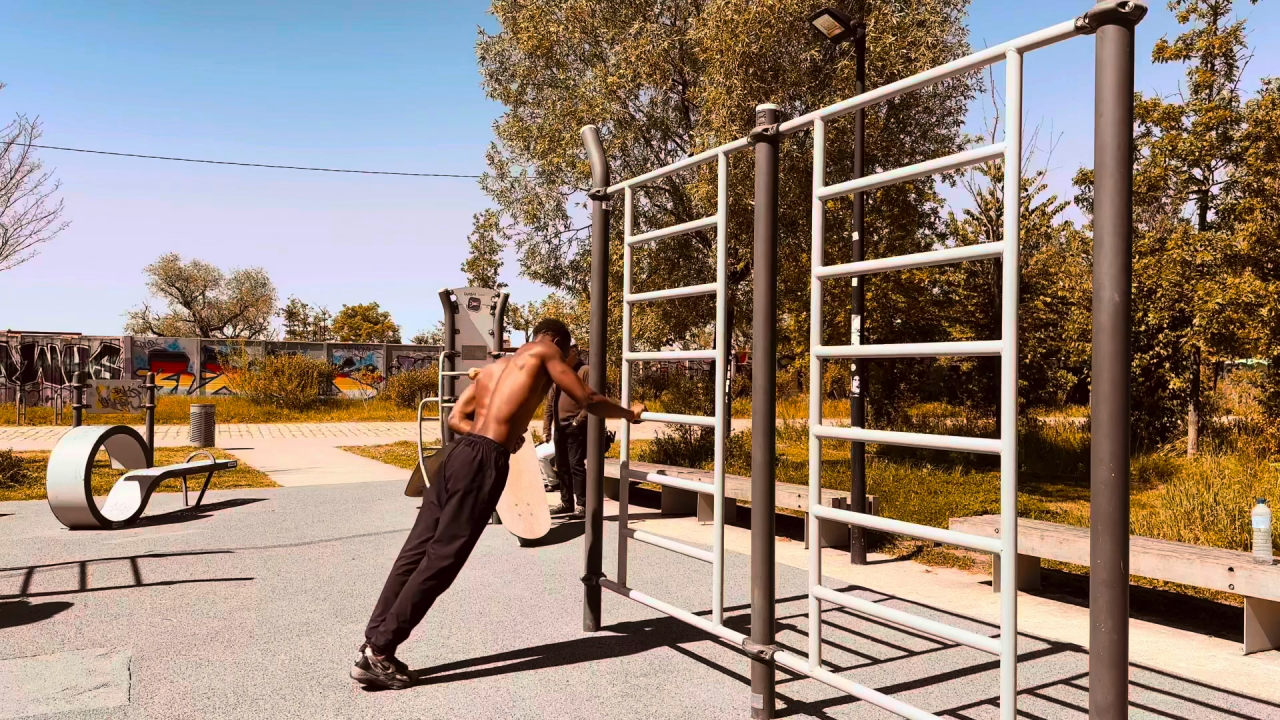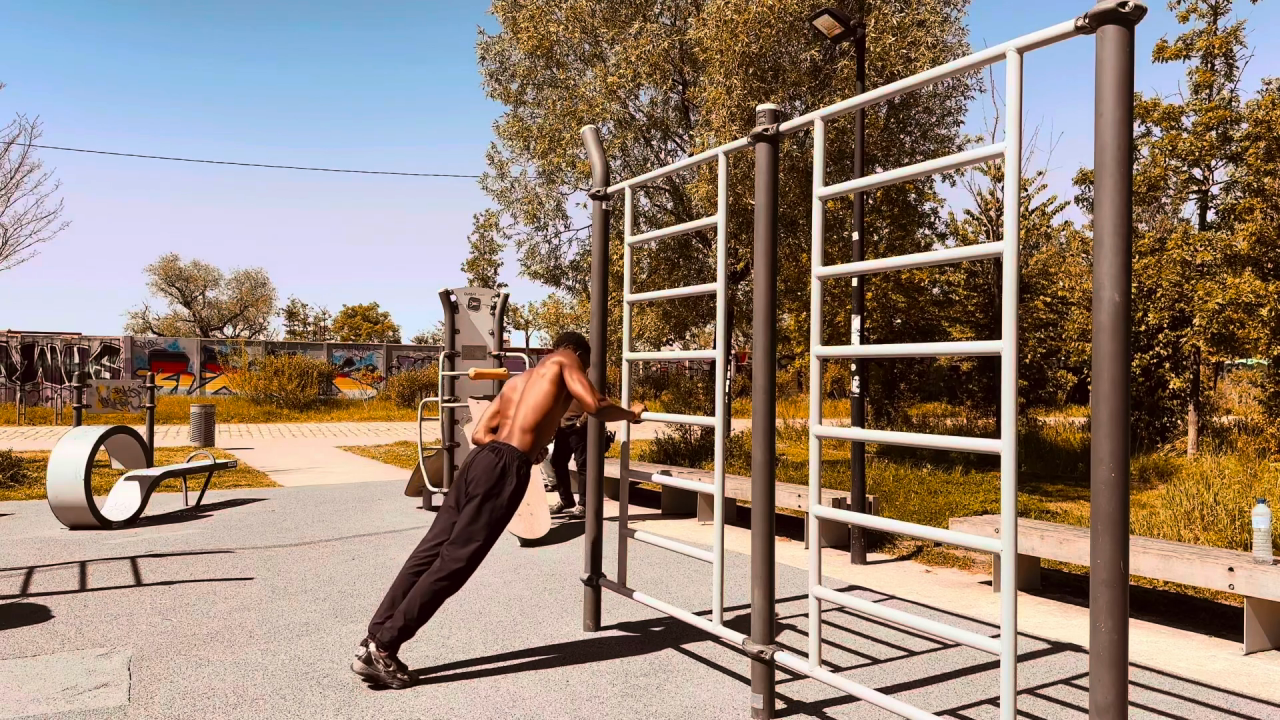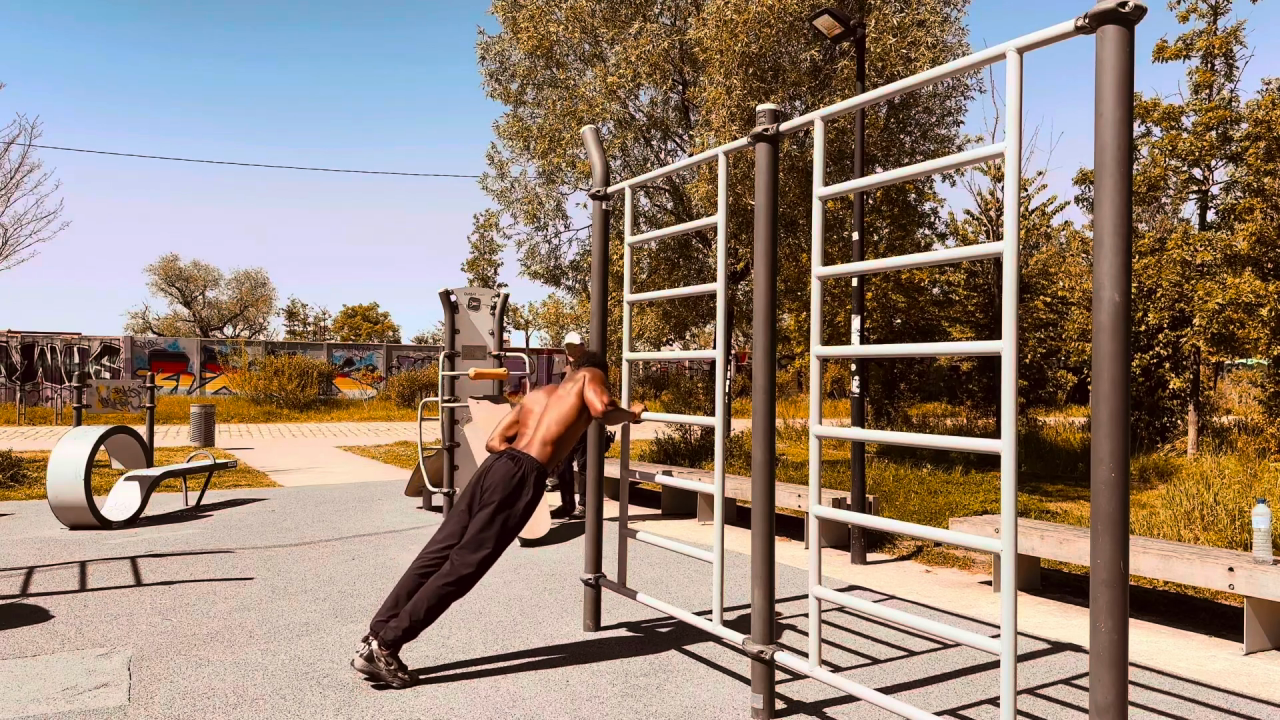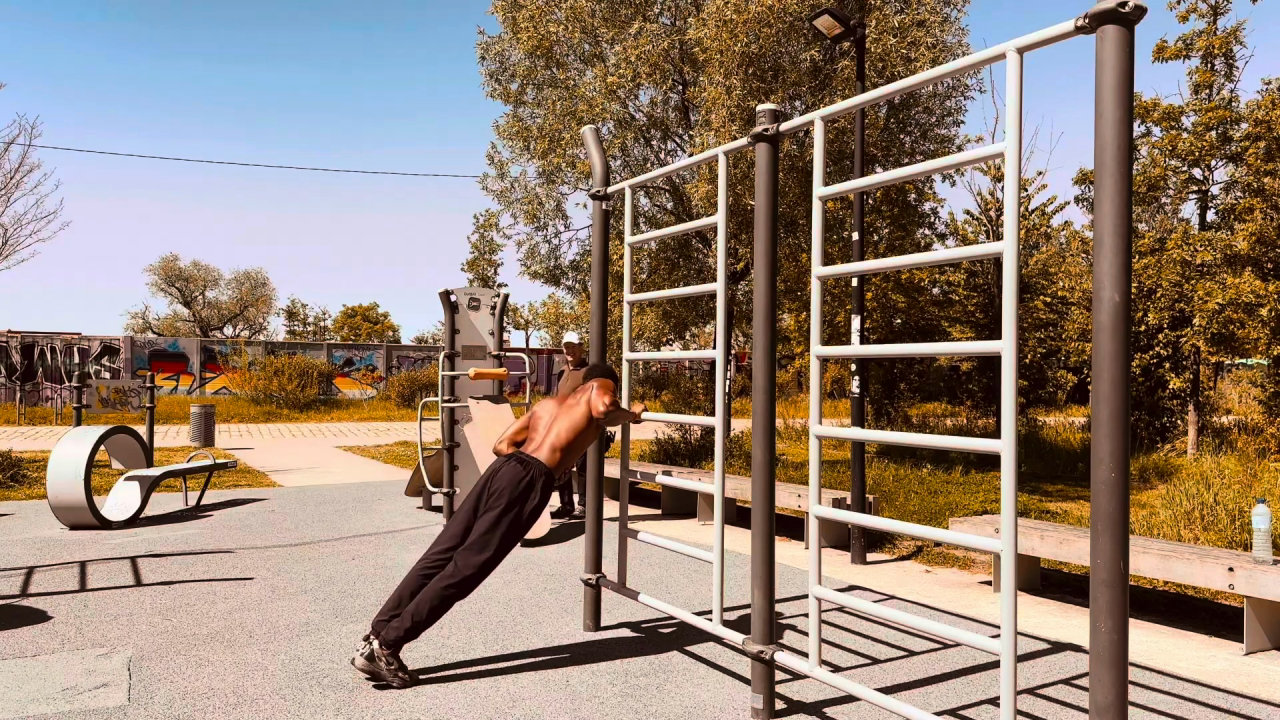
dt=0.3s
person 1, frame 1
left shoulder: (494, 367)
right shoulder: (544, 352)
left elbow: (456, 419)
right elbow: (588, 401)
right wrist: (629, 413)
left hip: (460, 451)
right hip: (483, 461)
left knee: (417, 554)
right knee: (441, 561)
left ankle: (373, 646)
right ankle: (378, 653)
person 1, frame 2
left shoulder: (516, 380)
right shoulder: (564, 360)
right elbow: (596, 407)
right wrist: (631, 414)
left hip: (480, 459)
right hip: (506, 469)
left knee: (429, 554)
right knee: (454, 563)
left ankle: (374, 642)
right ankle: (382, 649)
person 1, frame 3
left shoulder: (536, 394)
right shoulder: (590, 376)
right elbow: (602, 409)
right wrist: (630, 414)
left hip: (496, 466)
right hip: (522, 478)
left knee: (436, 555)
right knee: (462, 567)
left ankle: (375, 640)
right ankle: (384, 648)
person 1, frame 4
left shoulder: (546, 403)
right shoulder: (601, 385)
right elbow: (604, 411)
right wrist: (630, 414)
left hip: (504, 469)
right hip: (529, 481)
left knee: (439, 557)
right knee: (465, 568)
left ankle: (375, 639)
right ankle: (385, 647)
